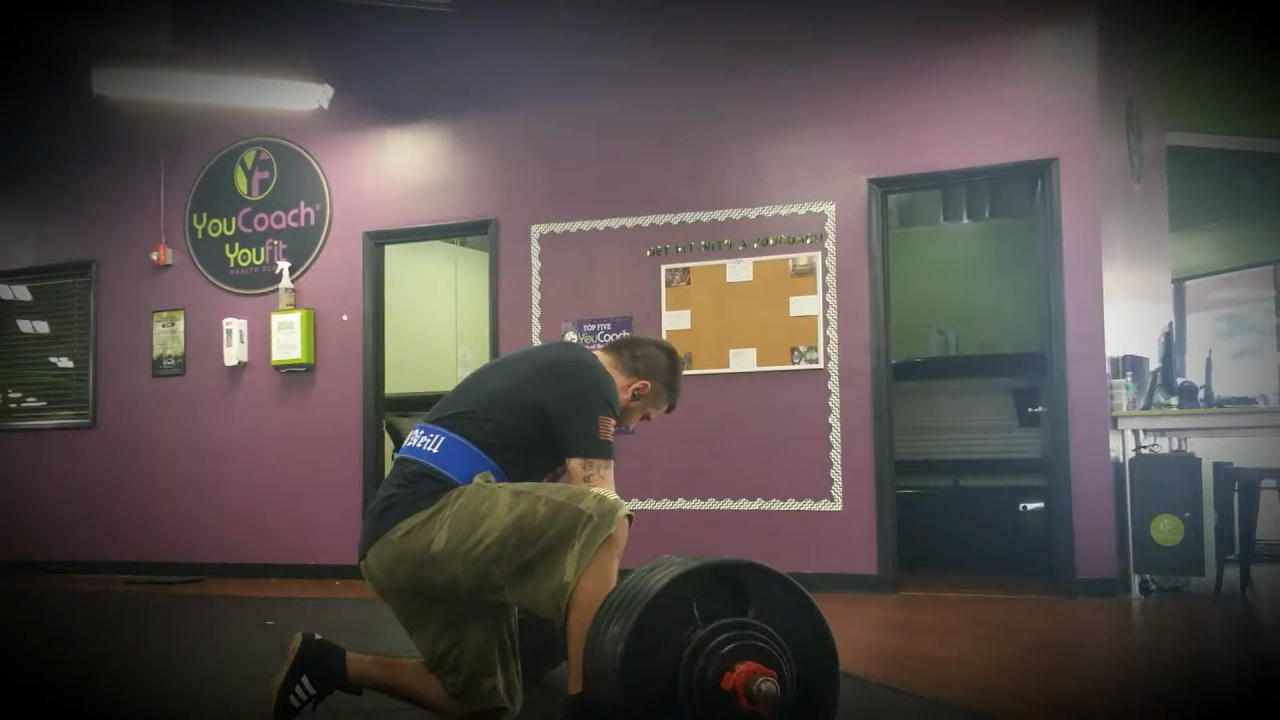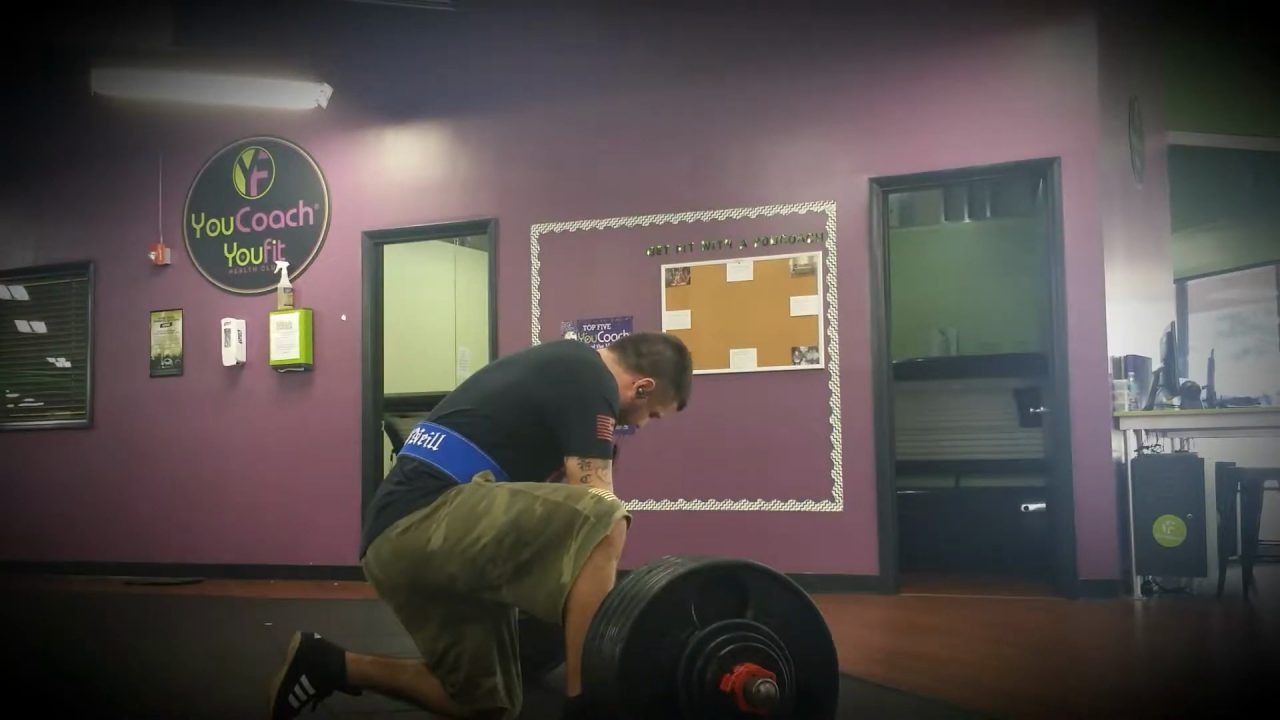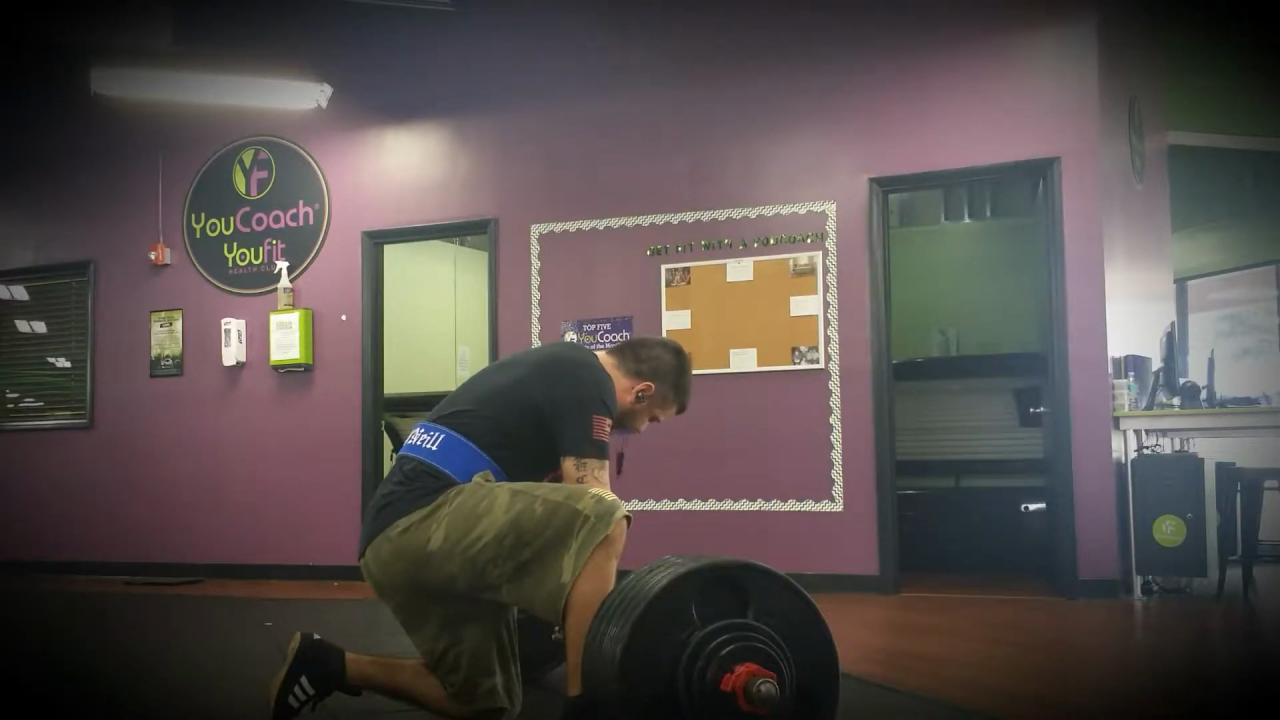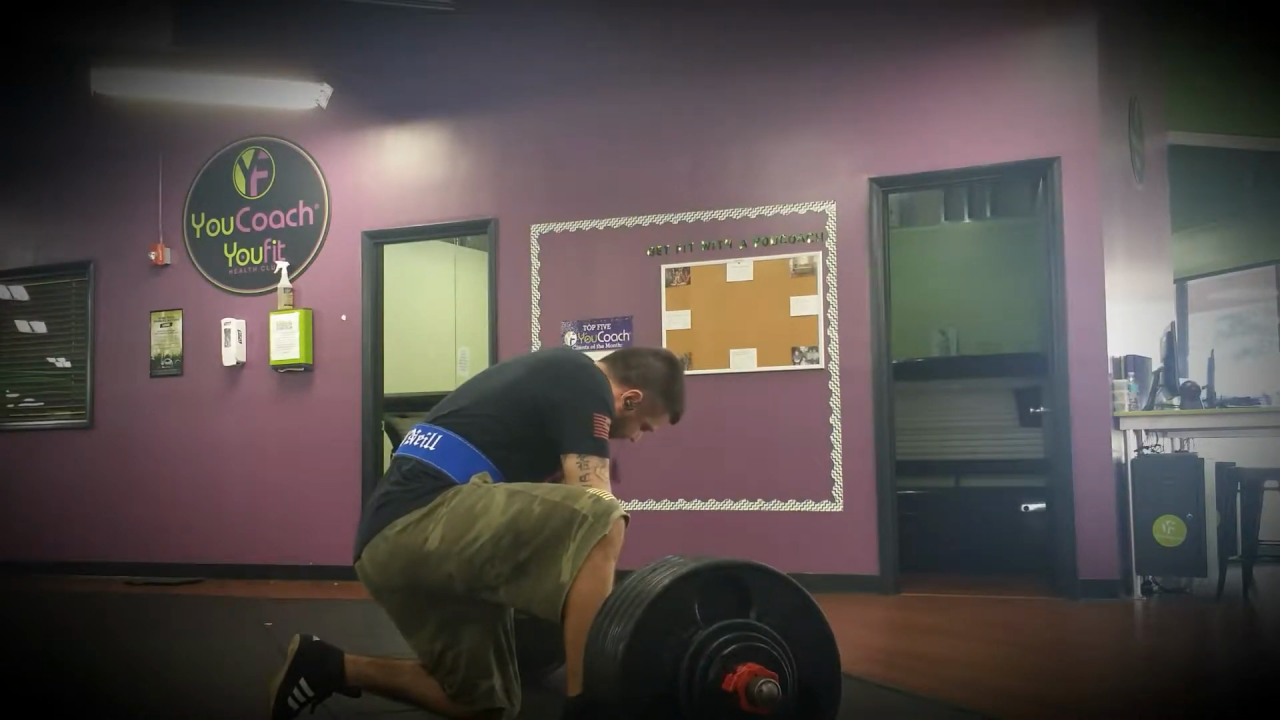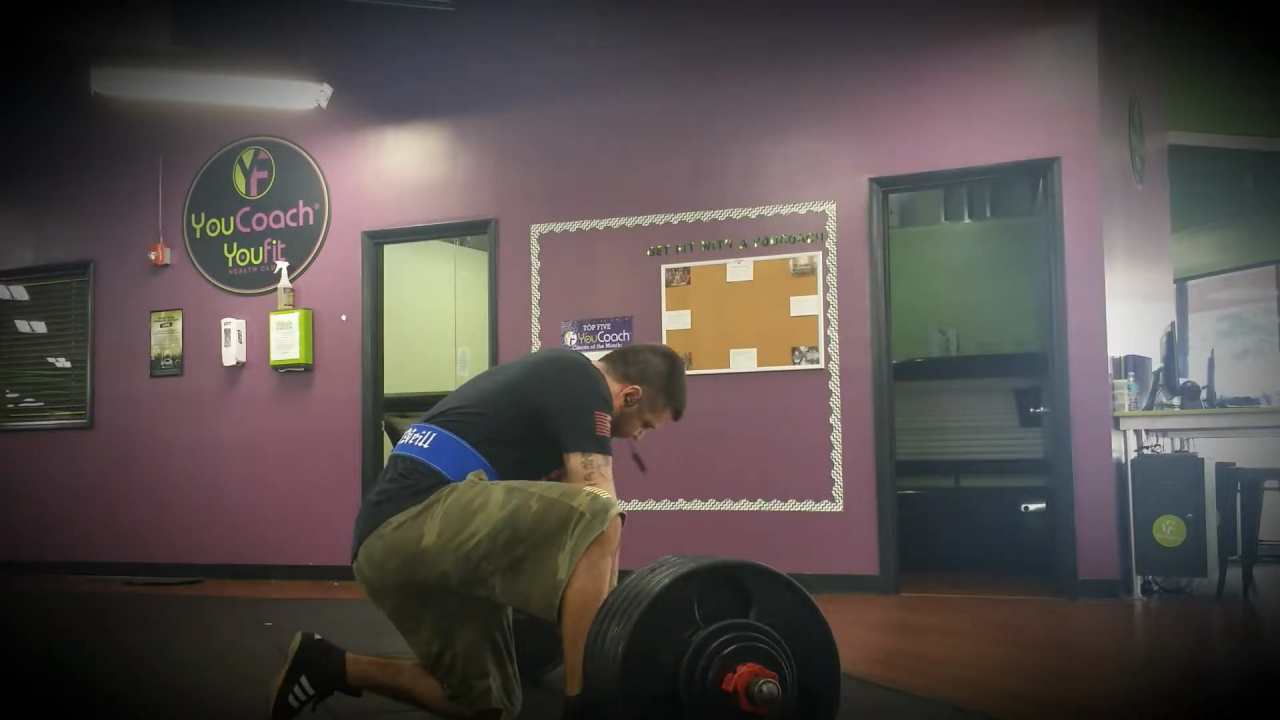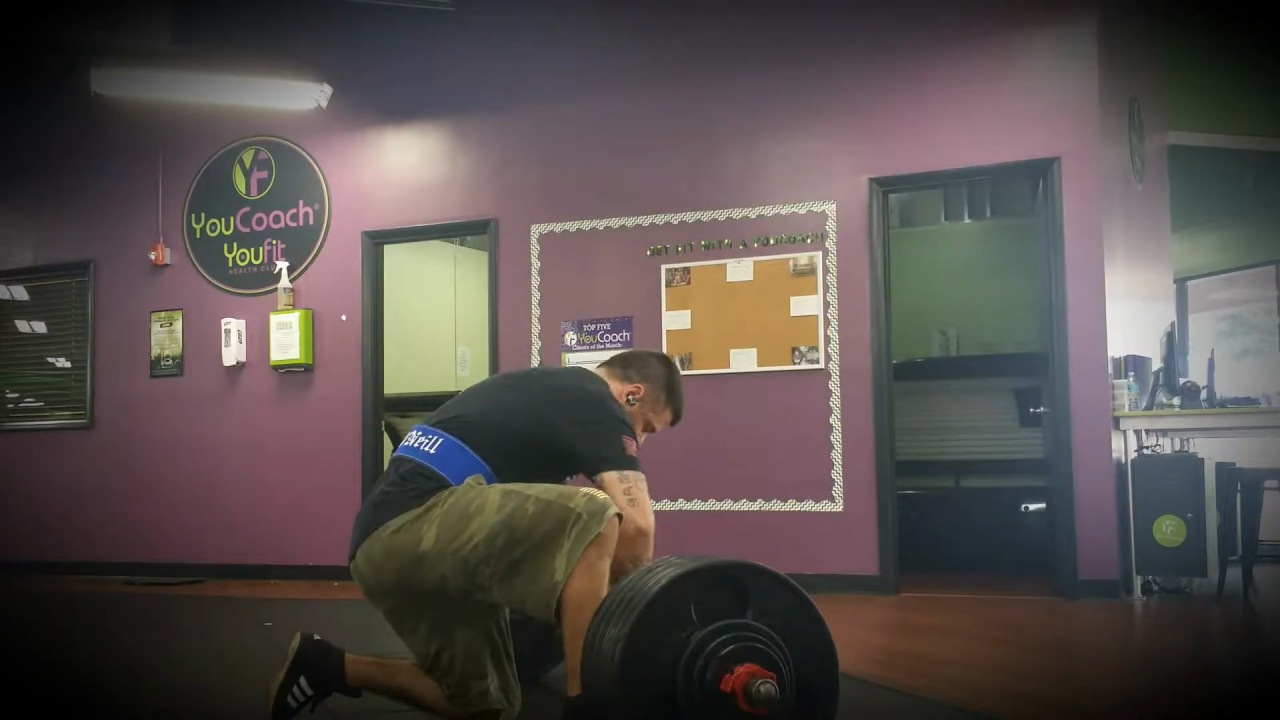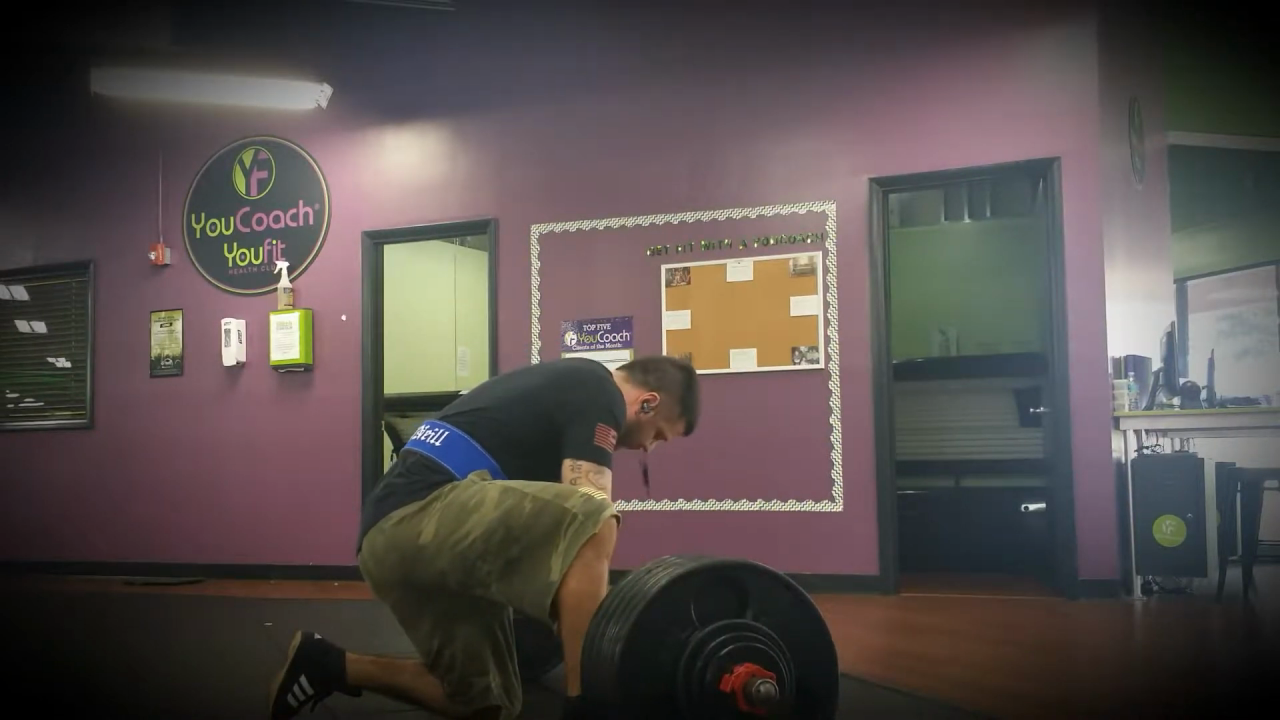
dt=0.7s
person 1, frame 1
left shoulder: (550, 368)
right shoulder: (590, 382)
left elbow: (528, 495)
right elbow: (595, 511)
left hip: (394, 538)
right hip: (424, 525)
right knee: (604, 522)
left ankle: (328, 665)
person 1, frame 2
left shoulder: (558, 367)
right shoulder: (591, 380)
left elbow: (547, 498)
right elbow: (593, 511)
left hip: (396, 536)
right hip: (425, 523)
right knee: (602, 524)
left ankle: (327, 666)
person 1, frame 3
left shoulder: (558, 371)
right shoulder: (587, 381)
left elbow: (548, 505)
right elbow: (592, 510)
left wrist: (560, 596)
left hip: (395, 537)
right hip: (424, 523)
right knee: (603, 523)
left ankle: (326, 666)
person 1, frame 4
left shoulder: (551, 376)
right shoulder: (585, 383)
left elbow: (549, 508)
right elbow: (593, 509)
left hip: (390, 541)
right hip: (421, 524)
right knee: (600, 523)
left ankle: (325, 668)
person 1, frame 5
left shoulder: (550, 381)
right shoulder: (581, 382)
left elbow: (542, 514)
right elbow: (595, 511)
left wrist: (565, 605)
left hip: (386, 539)
right hip: (416, 521)
right knee: (594, 520)
left ankle: (328, 666)
person 1, frame 6
left shoulder: (554, 390)
right shoulder: (592, 402)
left elbow: (537, 513)
right elbow: (636, 525)
left hip: (385, 542)
right hip: (416, 524)
right knee: (592, 519)
left ankle: (326, 667)
person 1, frame 7
left shoulder: (567, 386)
right shoulder: (598, 394)
left elbow: (550, 515)
right elbow: (587, 517)
left wrist: (567, 611)
left hip: (392, 532)
right hip: (419, 516)
right knee: (590, 522)
left ankle: (328, 665)
